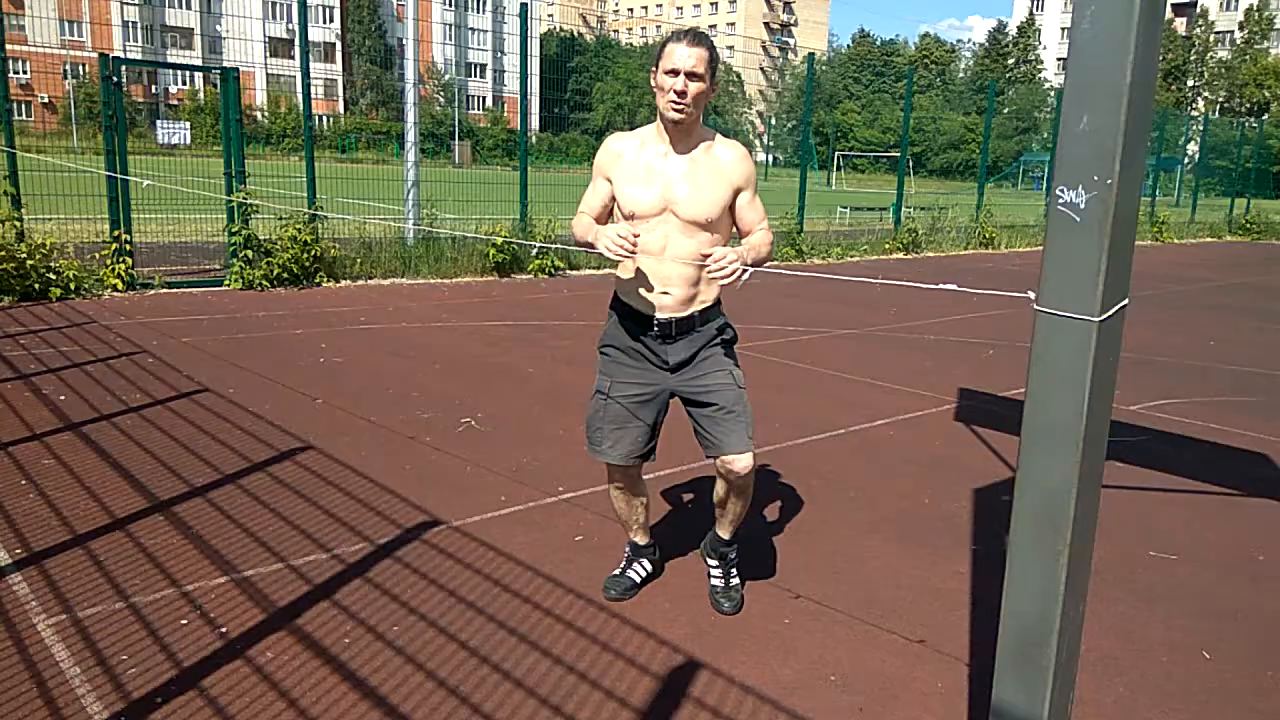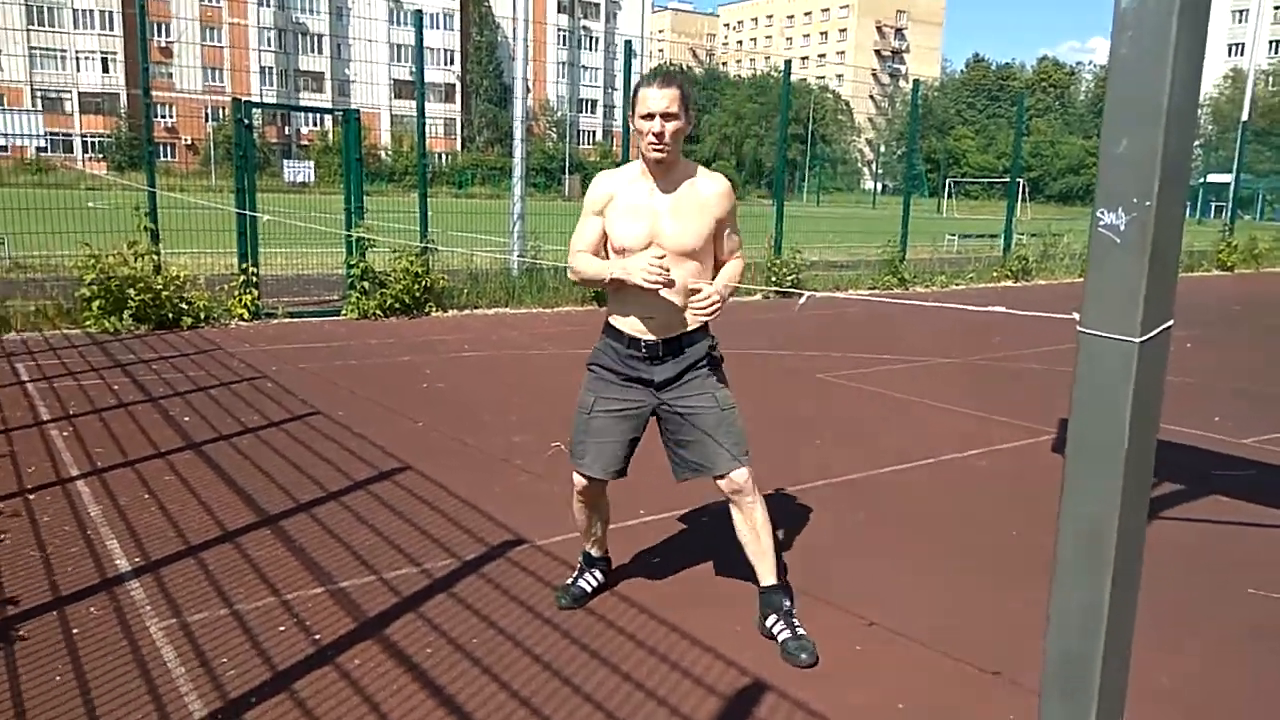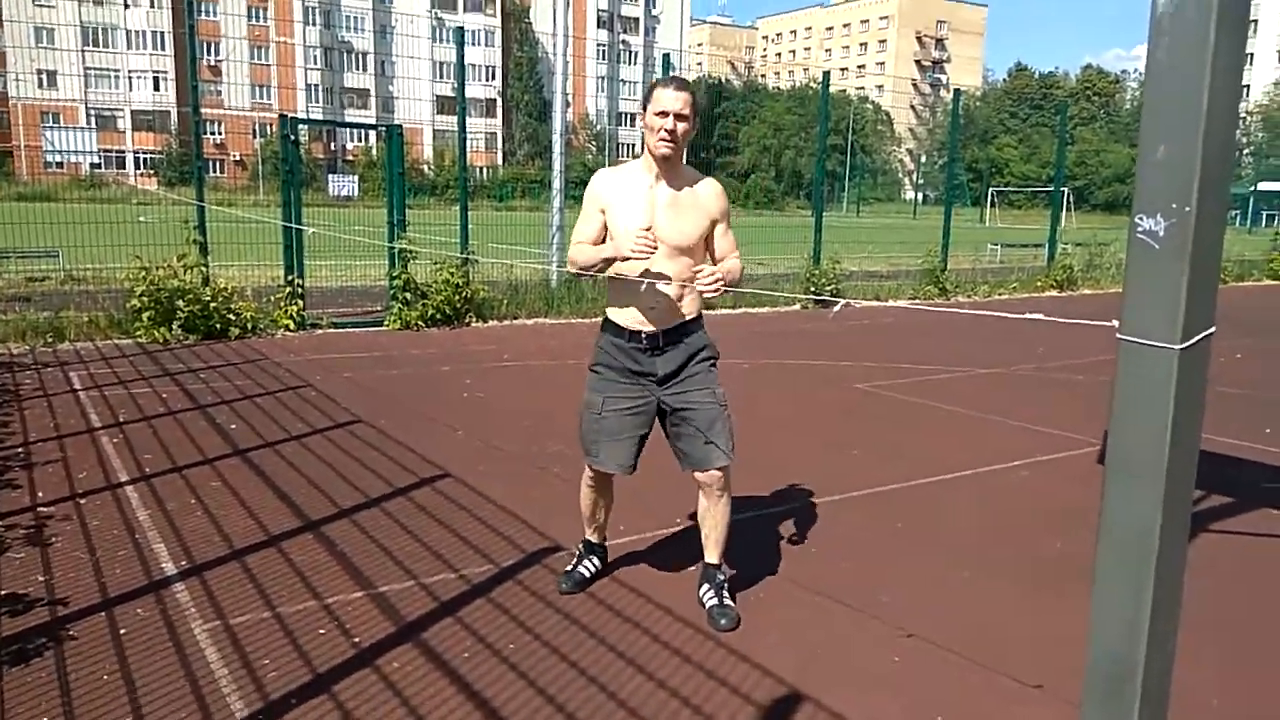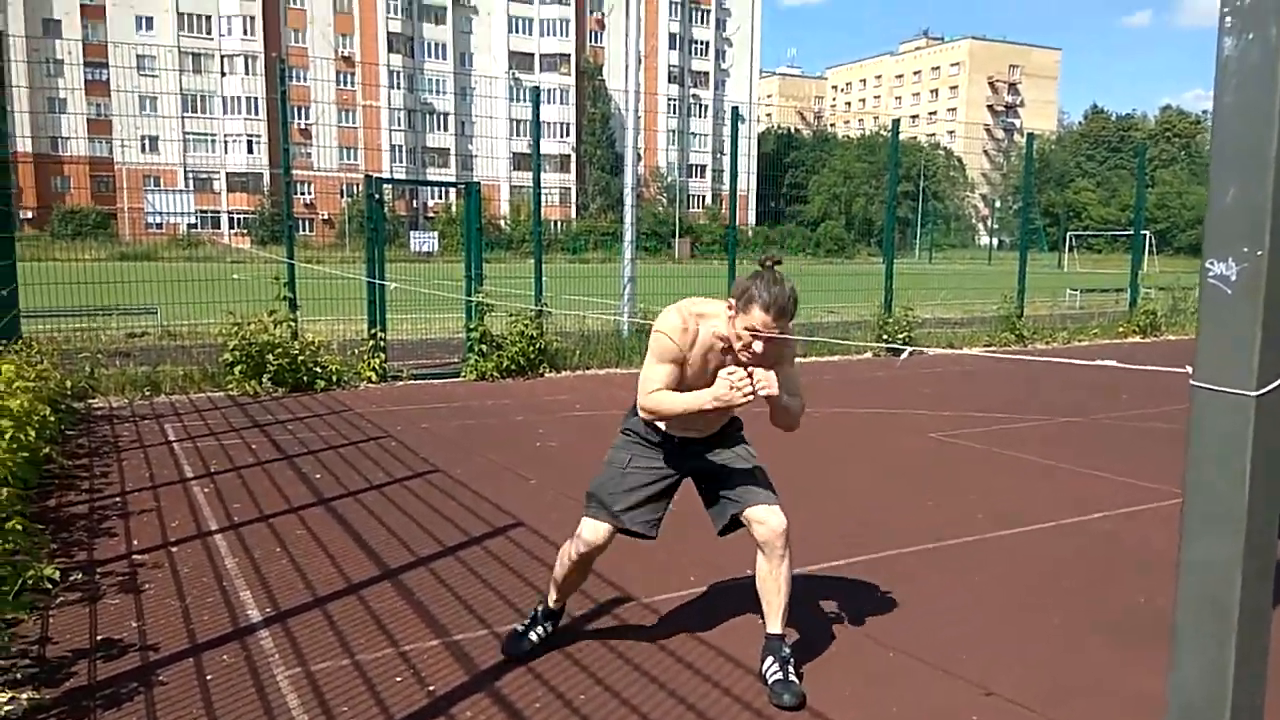
dt=1s
person 1, frame 1
left shoulder: (733, 159)
right shoulder: (618, 149)
left elbow: (761, 238)
right elbow: (583, 222)
left wrist: (742, 257)
right wrist: (601, 238)
left hip: (705, 334)
right hip: (630, 333)
left knee: (738, 466)
right knee: (619, 461)
left ankle: (721, 547)
right ankle: (641, 551)
person 1, frame 2
left shoulder: (716, 189)
right shoulder: (606, 187)
left elbow: (735, 260)
right elbow: (578, 265)
left wrist: (722, 285)
right wrist: (623, 271)
left hip: (691, 355)
right hip: (621, 355)
left knee: (738, 481)
right knee: (588, 479)
left ankle: (777, 603)
right ankle: (595, 564)
person 1, frame 3
left shoulder: (711, 193)
right shoulder: (607, 183)
left elbow: (732, 263)
right elbow: (574, 260)
left wrist: (721, 277)
right wrist: (613, 250)
left hip: (686, 348)
right hip: (620, 348)
left knee: (713, 471)
right knee: (601, 466)
left ankle: (712, 577)
right ankle: (593, 550)
person 1, frame 4
left shoulder: (774, 341)
right shoulder: (680, 325)
left elbow: (793, 416)
right elbow: (647, 400)
left wrist: (776, 399)
right wrist: (711, 399)
left hip: (719, 437)
right hip: (652, 436)
left knee: (773, 528)
right knee: (588, 538)
left ankle: (776, 650)
right ankle: (549, 614)
